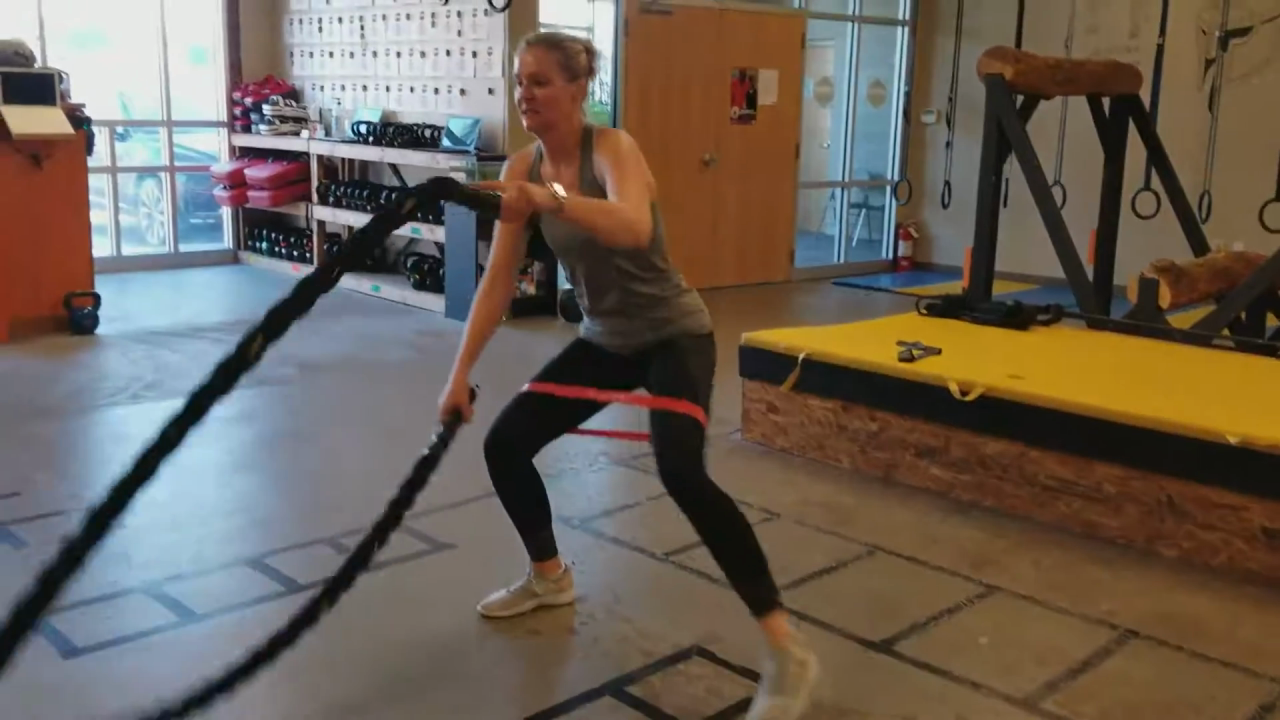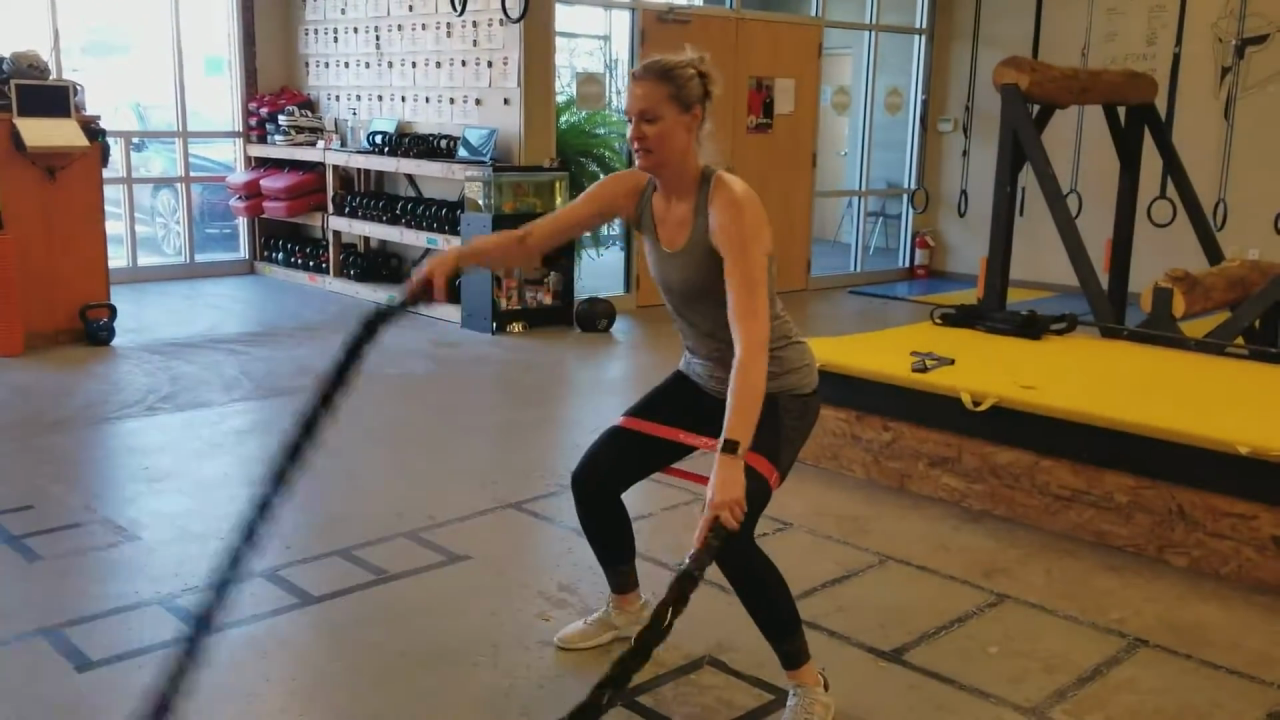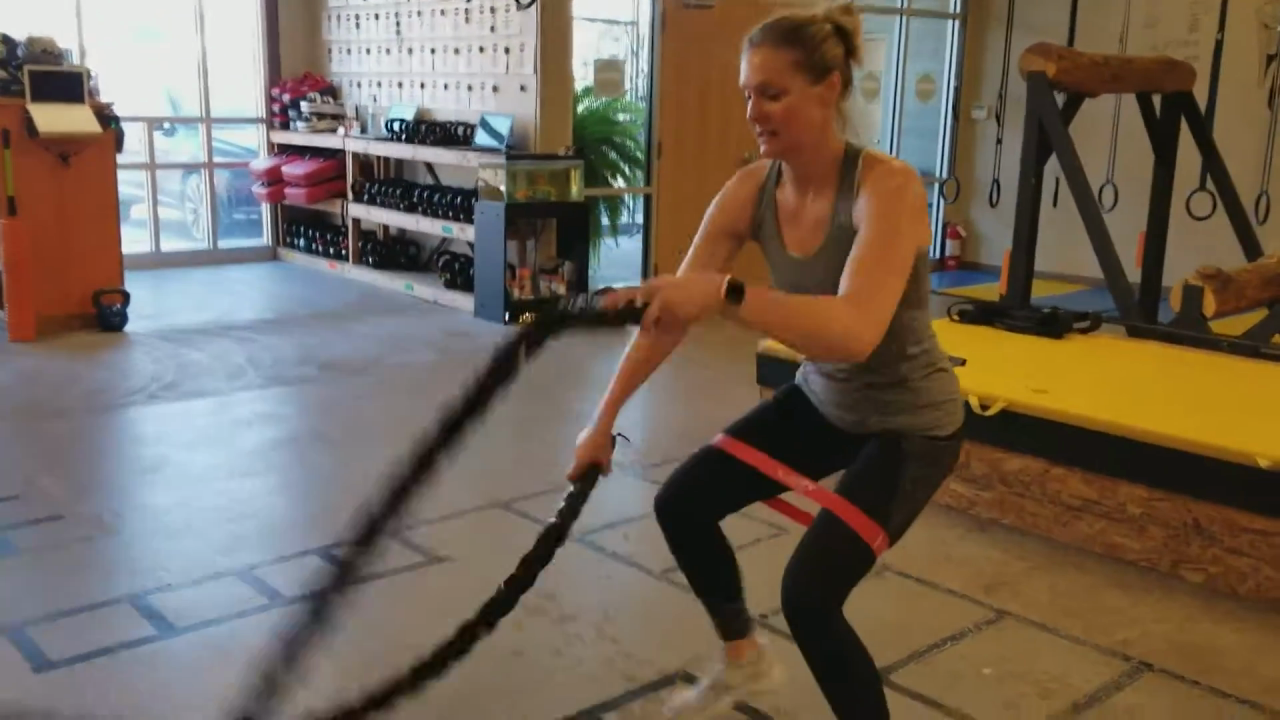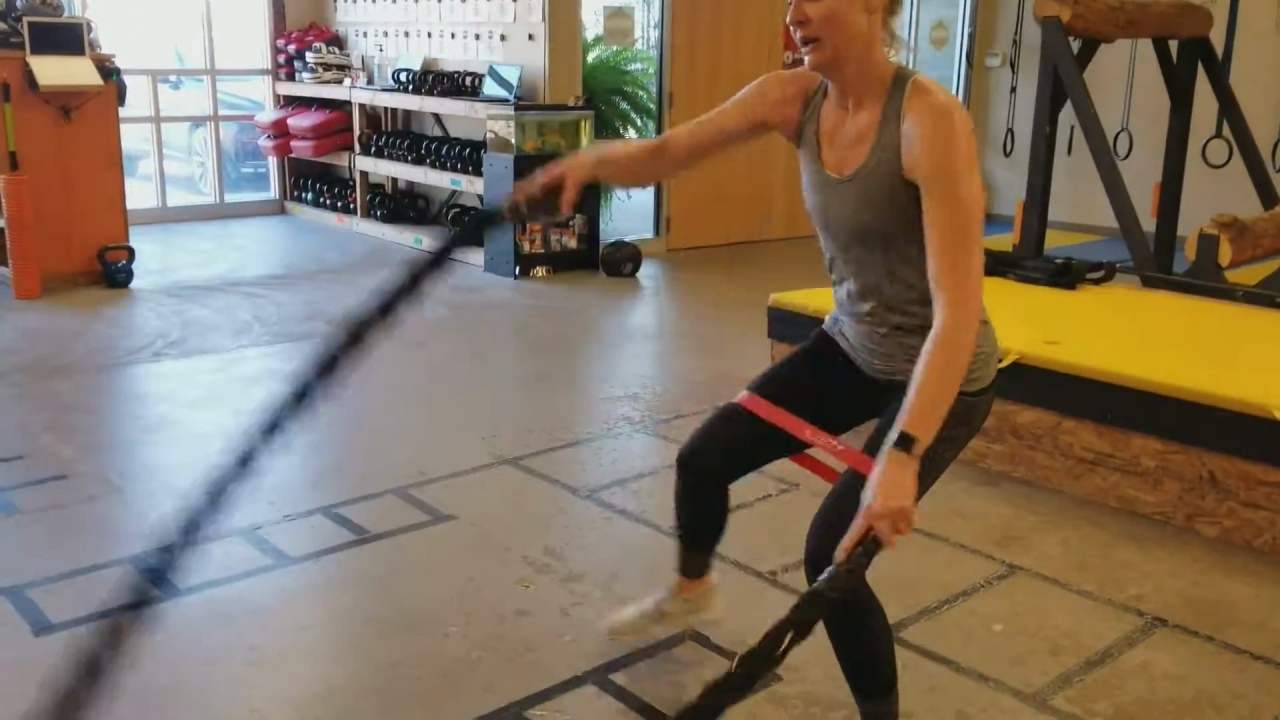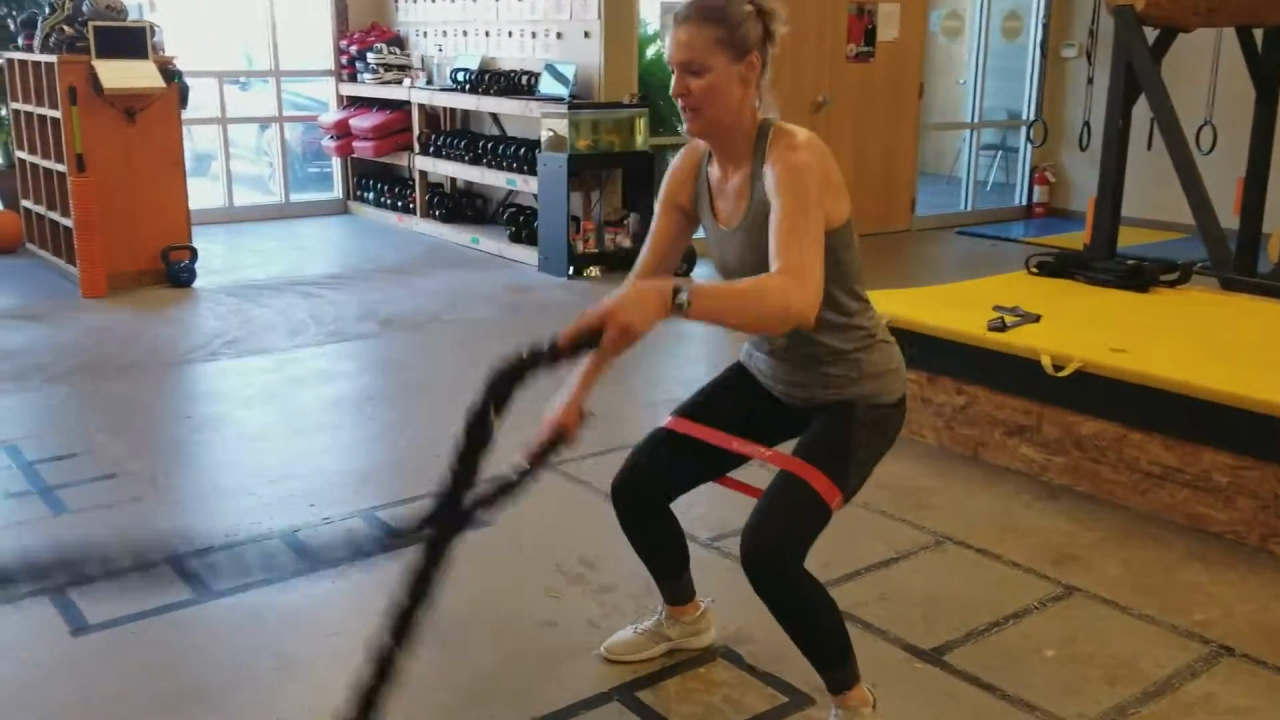
dt=1s
person 1, frame 1
left shoulder: (612, 149)
right shoulder: (519, 171)
left elbow: (632, 228)
right elbow: (497, 279)
left wrist: (551, 199)
right wrist: (462, 370)
left hip: (671, 336)
right hip: (603, 340)
left knee: (680, 472)
right knee: (504, 445)
left ankle: (786, 650)
right ankle: (549, 578)
person 1, frame 2
left shoulder: (732, 203)
right shoulder: (631, 190)
left elbow: (752, 339)
right elbow: (531, 240)
left wrist: (730, 458)
right wrist: (458, 253)
left hip: (778, 386)
right hip: (701, 374)
left knee: (726, 527)
right knee: (592, 478)
right ankle: (627, 607)
person 1, frame 3
left shoulder: (889, 187)
right shoulder: (750, 192)
left elbow: (854, 332)
right elbow: (668, 311)
left wrist: (726, 296)
right wrist: (604, 418)
left hip: (910, 424)
right hip: (821, 398)
left knee: (809, 591)
right knee: (682, 504)
right ankle: (740, 657)
person 1, frame 4
left shoulder: (933, 117)
right shoulder: (794, 96)
left elbow: (958, 306)
right elbow: (669, 152)
left wrist: (903, 454)
right wrist: (593, 161)
left hip: (941, 373)
right hip: (851, 343)
left knee: (831, 555)
right knee: (706, 455)
right ankle: (691, 590)
person 1, frame 5
left shoulder: (794, 159)
right shoulder: (689, 170)
left elbow: (794, 302)
right elbow: (635, 300)
left wrist: (673, 295)
right wrist: (577, 389)
left hip: (854, 392)
right hip: (767, 374)
left knee: (768, 550)
right knee: (636, 488)
right ankle: (683, 617)
